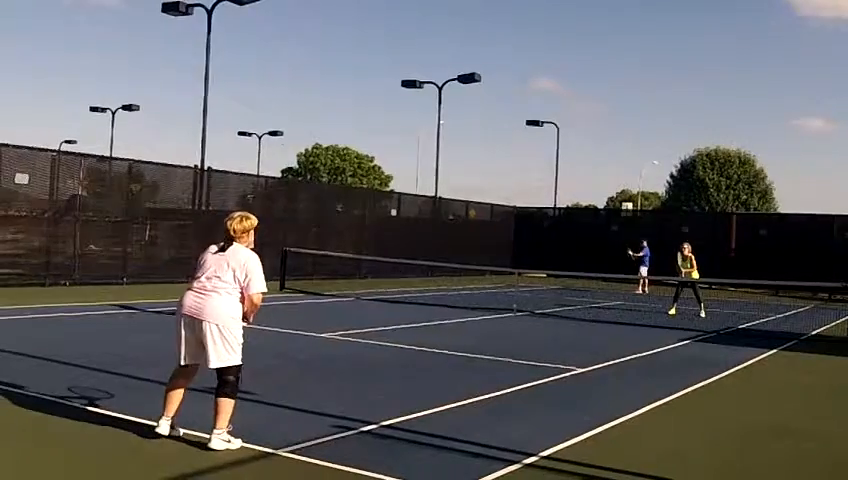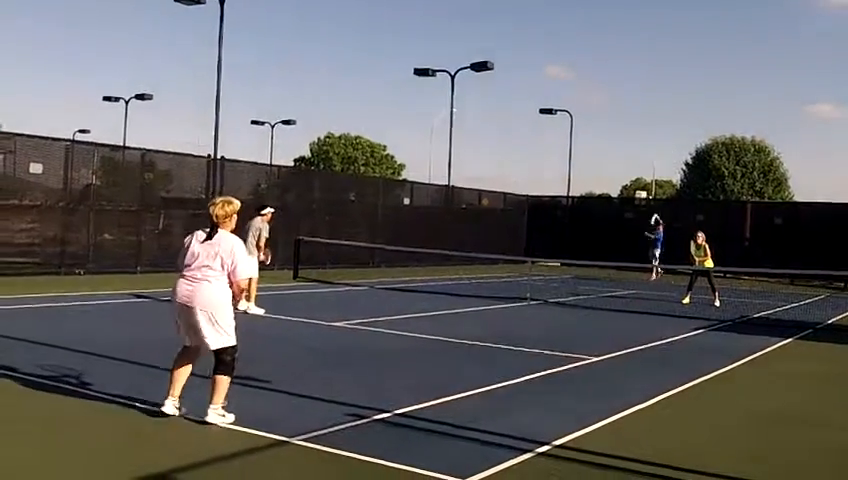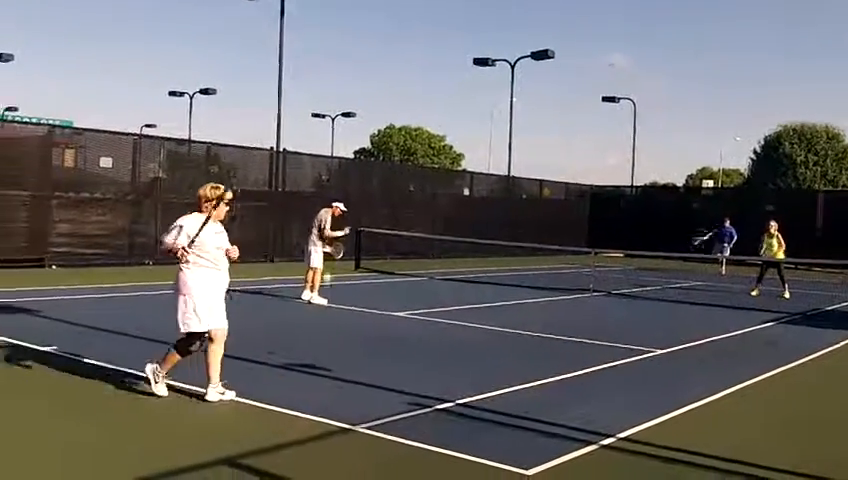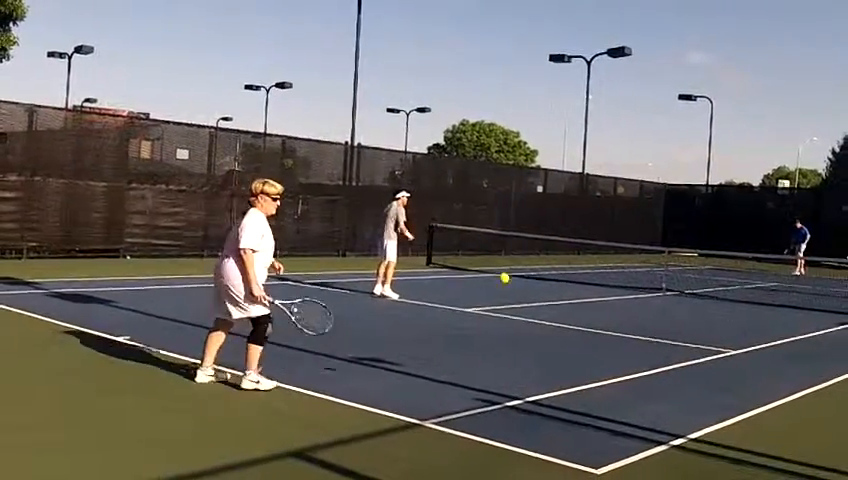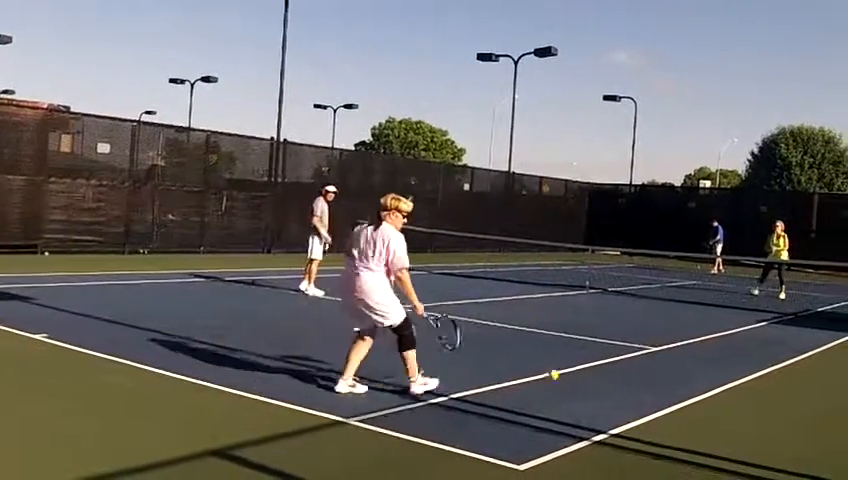
dt=1s
person 1, frame 1
left shoulder: (210, 251)
right shoulder: (249, 258)
right elbow: (254, 298)
right wrist: (247, 315)
left hip: (190, 307)
right hip: (220, 316)
left knee: (186, 368)
right knee: (229, 375)
left ankle: (165, 421)
right ankle: (219, 435)
person 1, frame 2
left shoulder: (193, 237)
right shoulder: (234, 243)
left elbow: (182, 267)
right elbow: (241, 283)
right wrist: (236, 294)
left hip: (184, 296)
right hip: (212, 302)
left knee: (188, 351)
right knee: (226, 356)
left ankle: (172, 401)
right ankle: (216, 410)
person 1, frame 3
left shoulder: (219, 227)
right shoulder: (190, 221)
left elbow: (221, 256)
right elbow: (166, 241)
left wrist: (232, 253)
right wrist: (177, 250)
left hip: (214, 292)
right hip: (195, 288)
left knee: (219, 335)
right knee: (196, 338)
left ankle: (215, 388)
right ankle: (157, 371)
person 1, frame 4
left shoulder: (257, 219)
right shoulder: (255, 219)
right elbow: (246, 252)
left wrist: (271, 262)
right wrist: (255, 285)
left hip: (229, 277)
right hip: (239, 278)
left knee: (224, 324)
right knee: (262, 323)
left ankle: (204, 371)
right ankle: (251, 376)
person 1, frame 5
left shoulder: (362, 229)
right shoulder: (394, 237)
left elbow: (349, 252)
right elbow: (401, 273)
right wrist: (415, 302)
left hip: (352, 285)
right hip: (372, 288)
left knee: (366, 335)
right knee: (405, 330)
left ankle: (345, 380)
right ankle: (415, 380)
